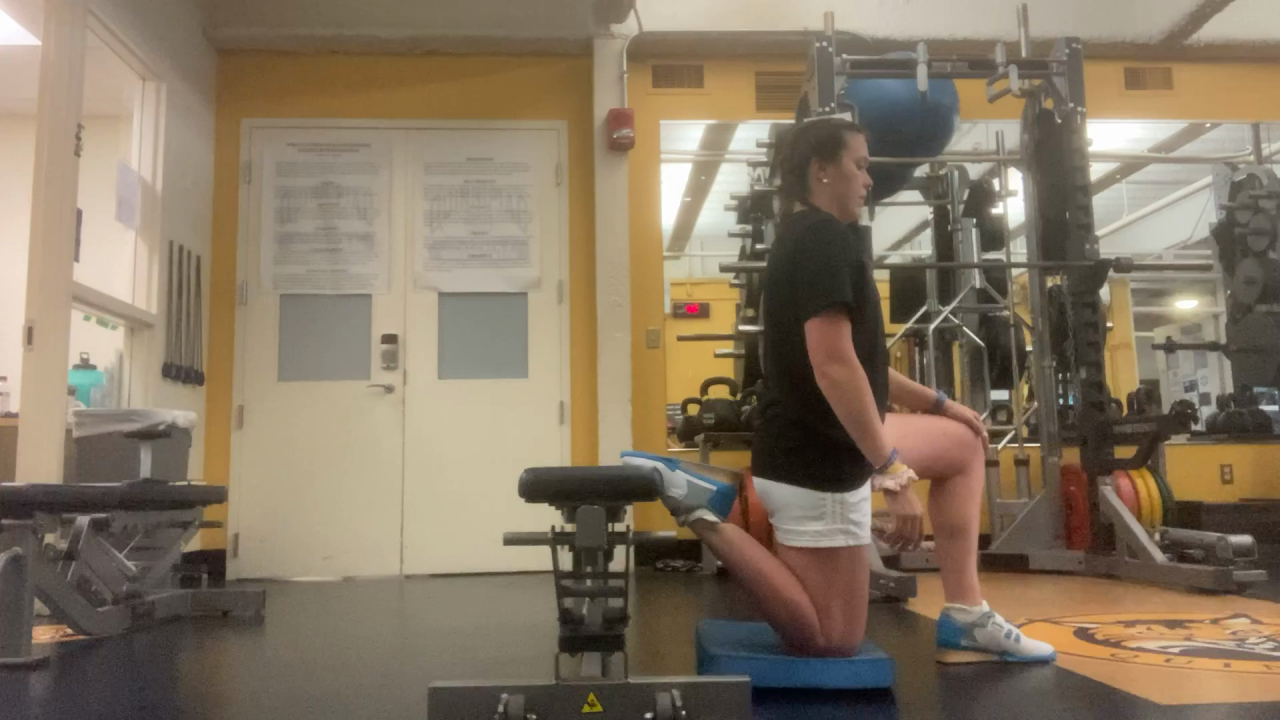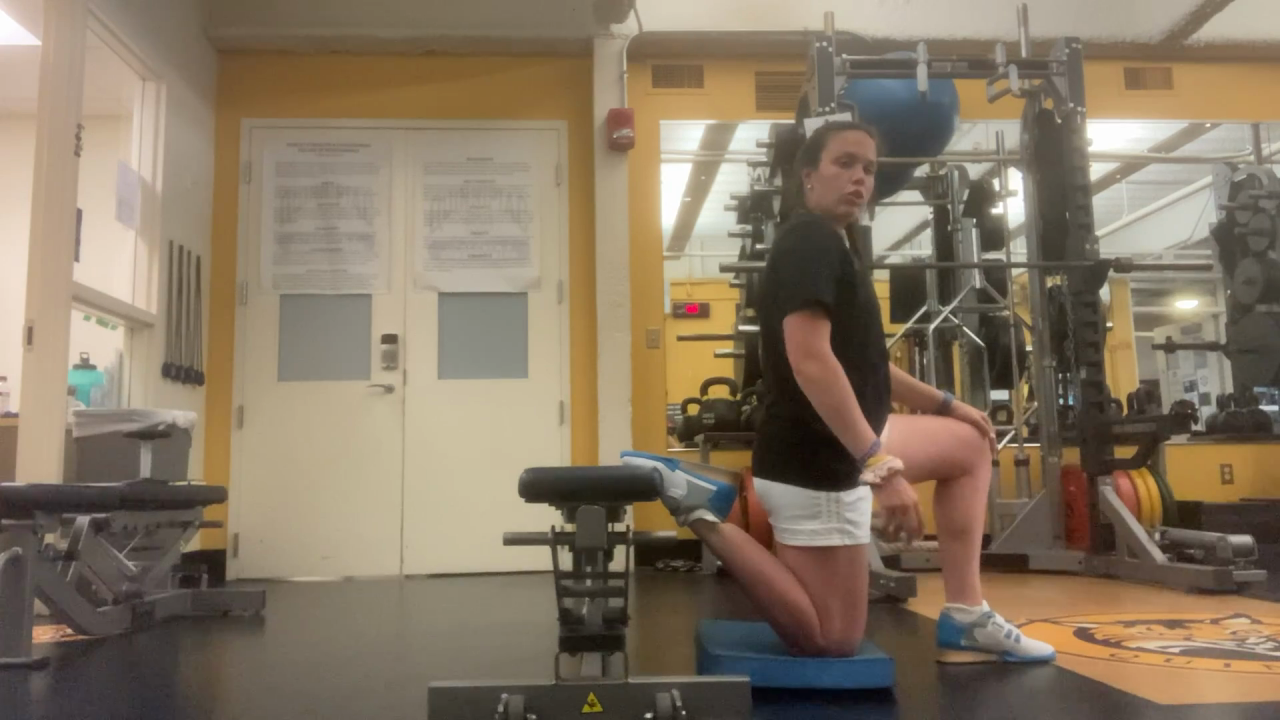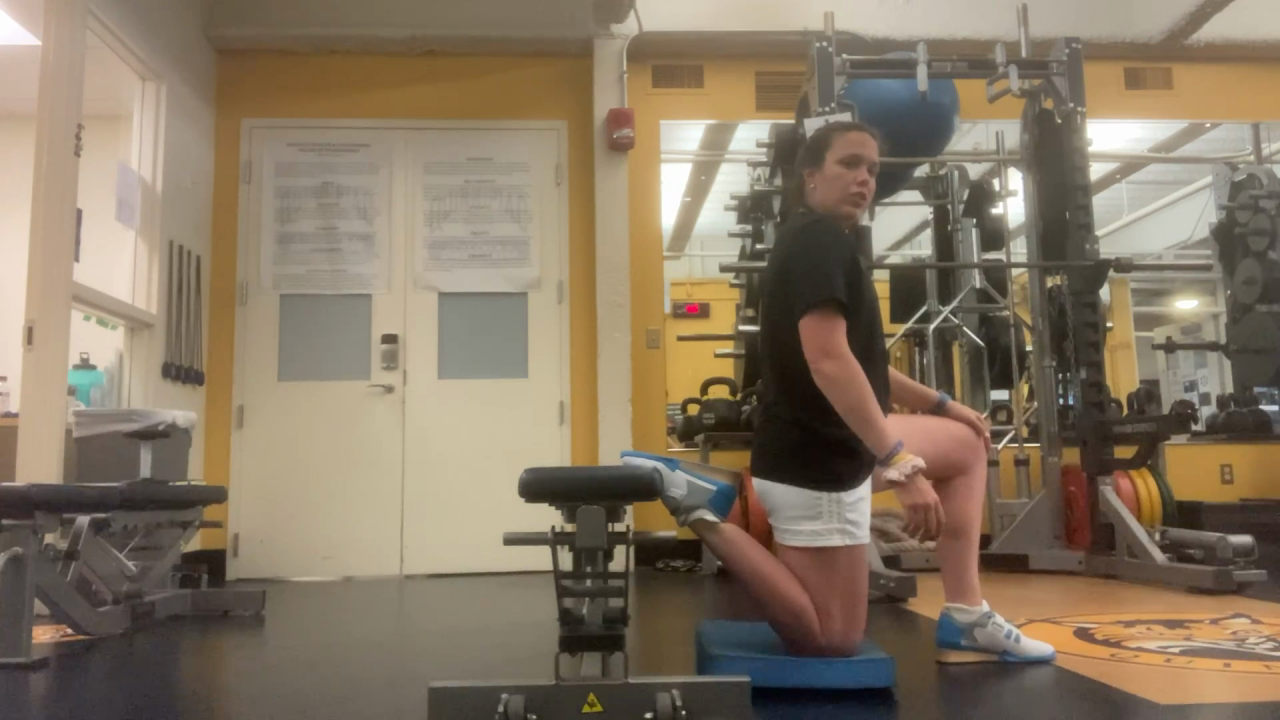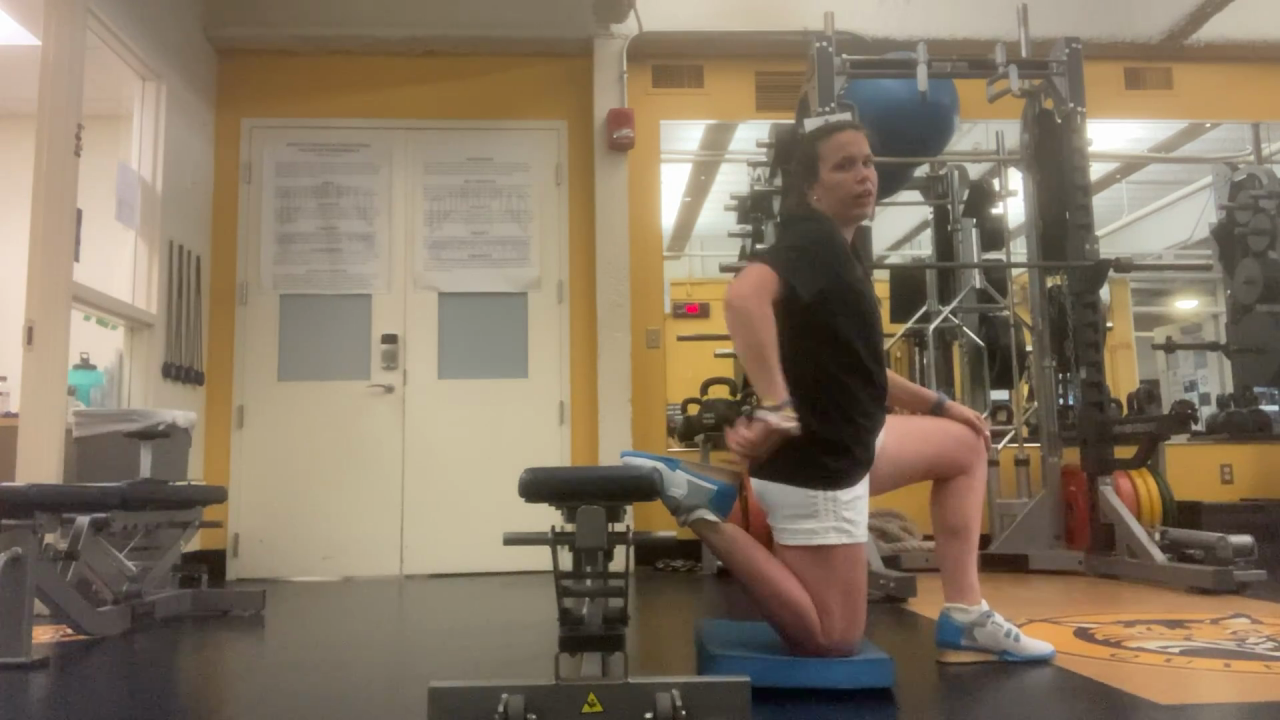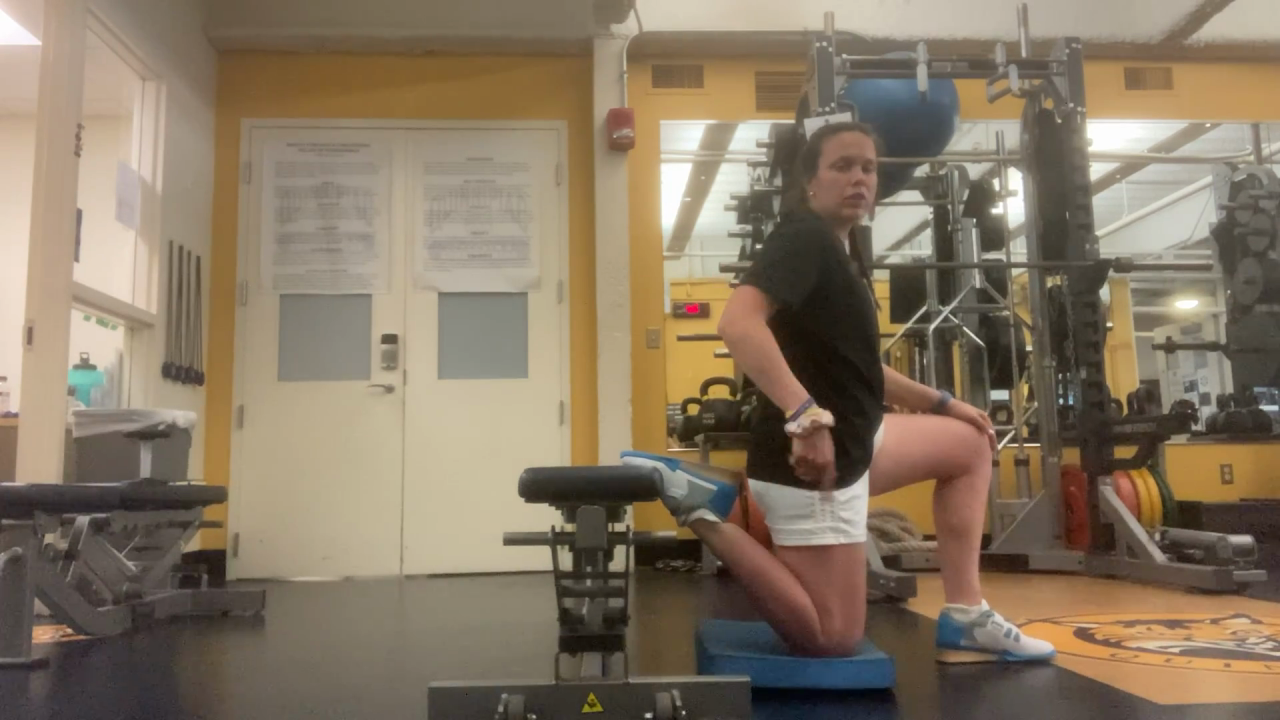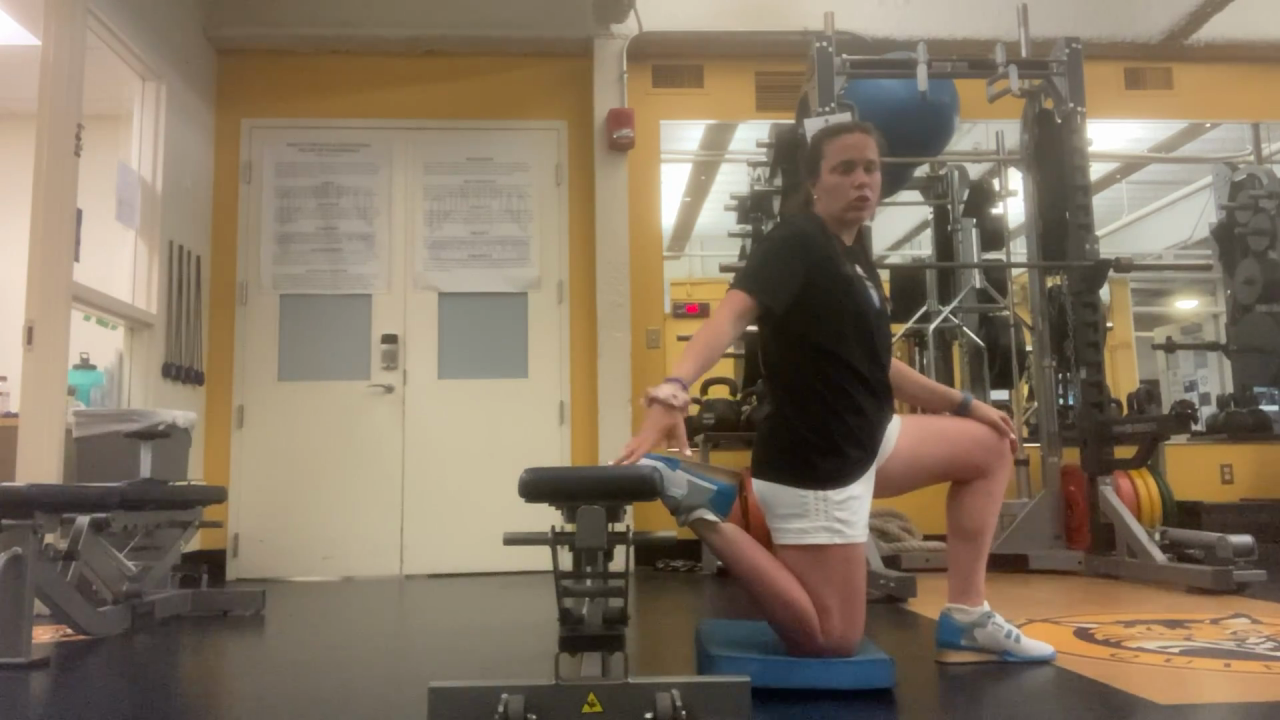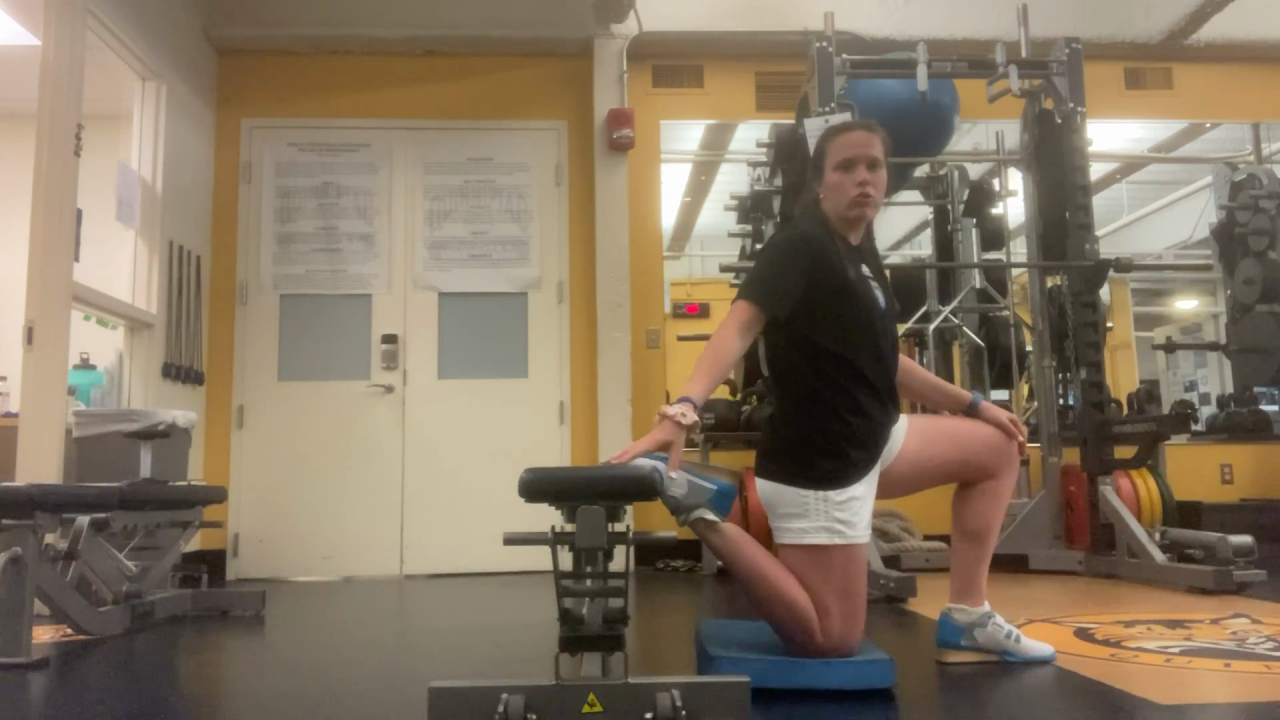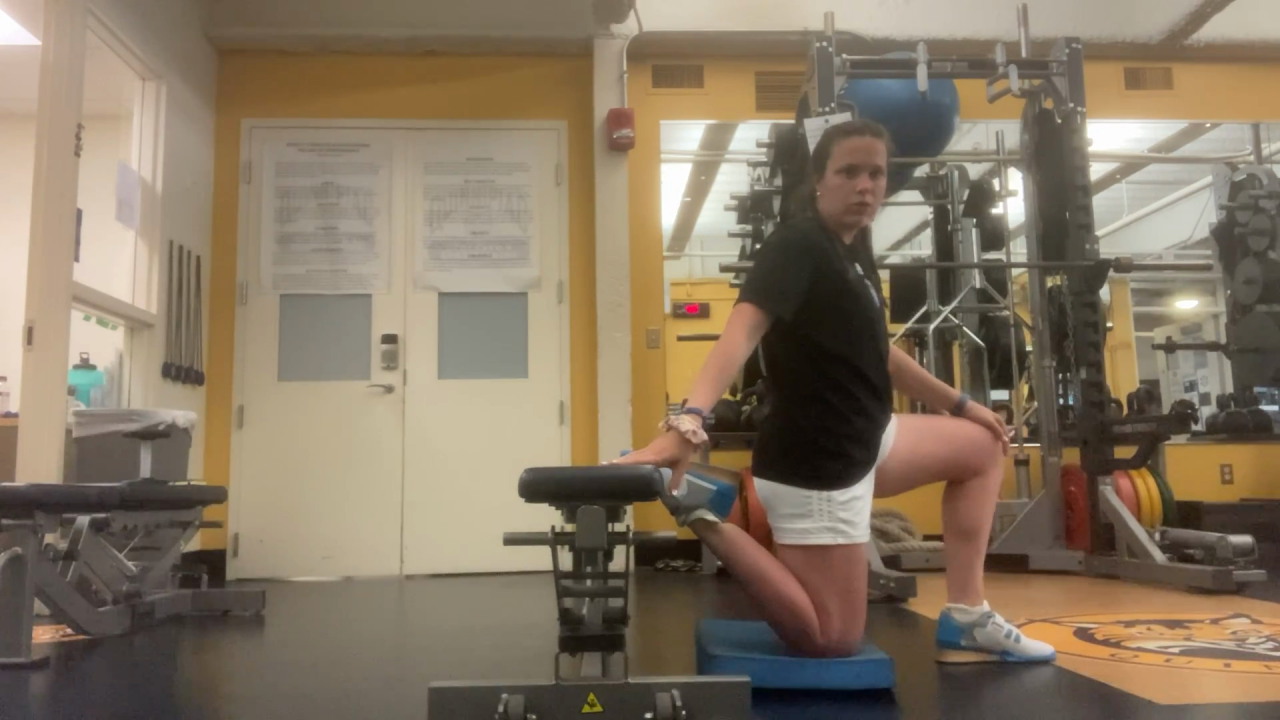
dt=0.7s
person 1, frame 1
left shoulder: (806, 238)
right shoulder: (826, 239)
right elbow: (833, 366)
left wrist: (937, 403)
right wrist: (894, 475)
left hip: (821, 441)
right hip: (814, 459)
left knee: (963, 442)
right knee: (832, 640)
left ankle: (964, 616)
right ankle: (706, 514)
person 1, frame 2
left shoulder: (832, 246)
right shoulder: (810, 242)
left elbow: (860, 359)
right elbow: (812, 362)
left wrist: (945, 403)
right wrist: (883, 468)
left hip: (839, 441)
right hip: (813, 460)
left knee: (970, 444)
right knee: (832, 639)
left ankle: (965, 616)
right ankle: (707, 515)
person 1, frame 3
left shoulder: (820, 241)
right shoulder: (820, 239)
left elbow: (858, 359)
right elbow: (829, 362)
left wrist: (941, 403)
right wrist: (902, 467)
left hip: (832, 442)
right hip: (812, 459)
left knee: (964, 443)
right knee: (833, 639)
left ankle: (965, 617)
right ankle: (705, 513)
person 1, frame 4
left shoulder: (835, 249)
right shoulder: (814, 239)
right elbow: (744, 297)
left wrist: (940, 406)
right wrist: (776, 410)
left hip: (846, 441)
right hip: (809, 459)
left knee: (965, 444)
right knee: (832, 640)
left ankle: (964, 616)
right ankle: (708, 513)
person 1, frame 5
left shoulder: (841, 251)
right shoulder: (802, 239)
right elbow: (739, 320)
left wrist: (941, 403)
right wrist: (807, 416)
left hip: (850, 440)
right hip: (807, 456)
left knee: (969, 444)
right knee: (832, 639)
left ankle: (964, 616)
right ankle: (705, 513)
person 1, frame 6
left shoulder: (854, 253)
right shoulder: (795, 243)
right elbow: (731, 315)
left wrist: (963, 404)
right wrist: (673, 392)
left hip: (863, 441)
right hip: (811, 461)
left knee: (990, 447)
right knee: (832, 640)
left ankle: (966, 617)
right ankle: (705, 515)
person 1, frame 7
left shoulder: (863, 252)
right shoulder: (800, 246)
right elbow: (737, 330)
left wrist: (973, 405)
right wrist: (682, 413)
left hip: (870, 440)
right hip: (814, 460)
left knee: (998, 449)
right knee: (832, 640)
left ankle: (967, 617)
right ankle: (706, 516)
person 1, frame 8
left shoulder: (853, 247)
right shoulder: (796, 245)
left elbow: (874, 350)
right elbow: (741, 334)
left wrist: (959, 405)
right wrist: (688, 423)
left hip: (863, 441)
right hip: (811, 462)
left knee: (982, 447)
right knee: (833, 640)
left ankle: (965, 617)
right ankle: (705, 515)
